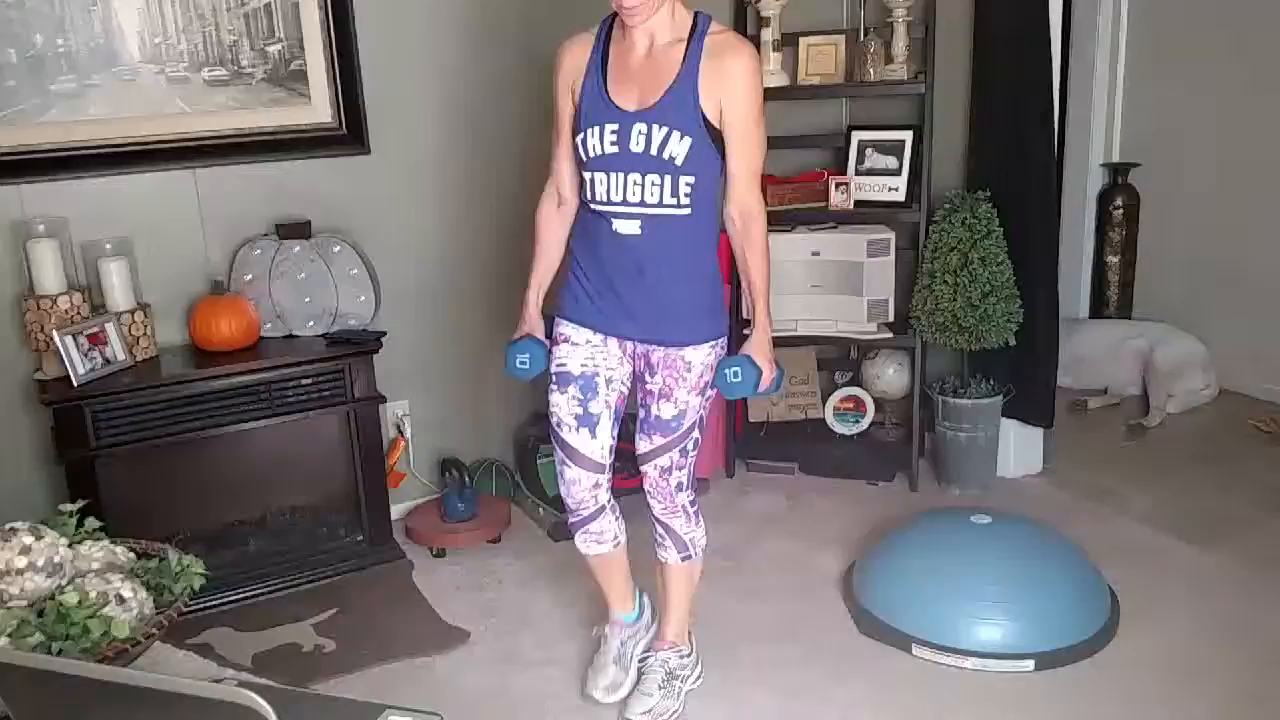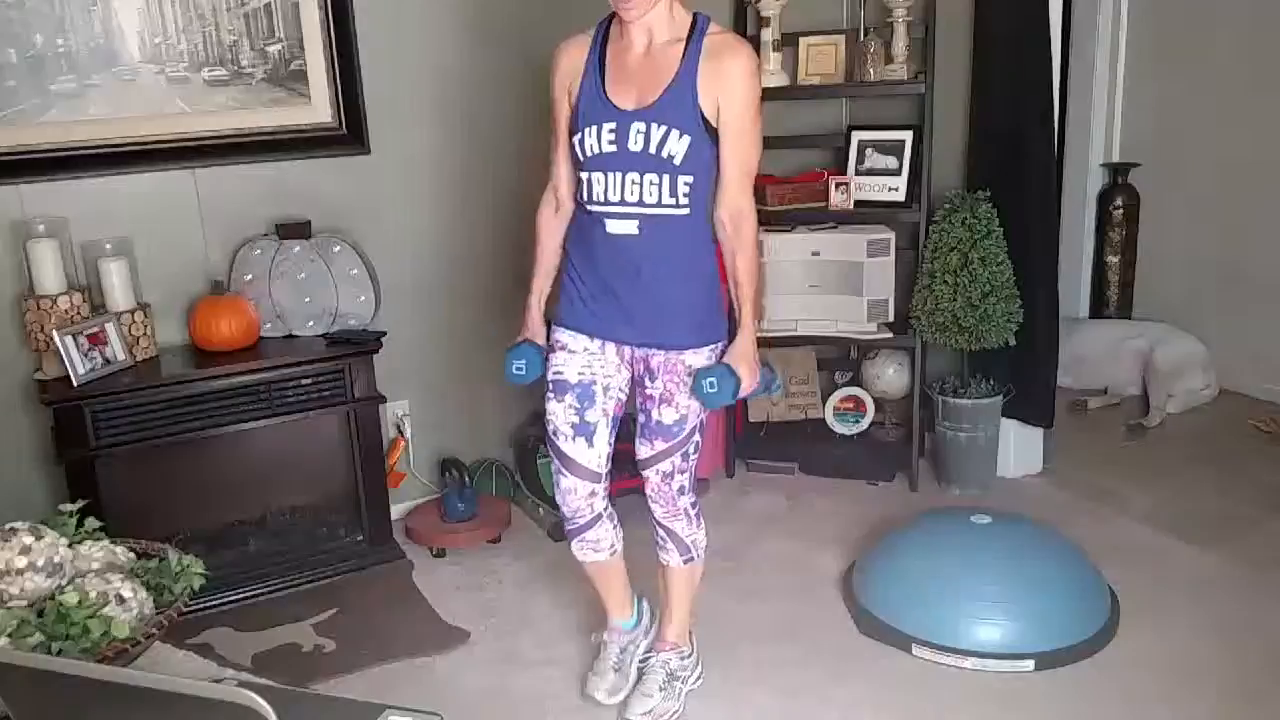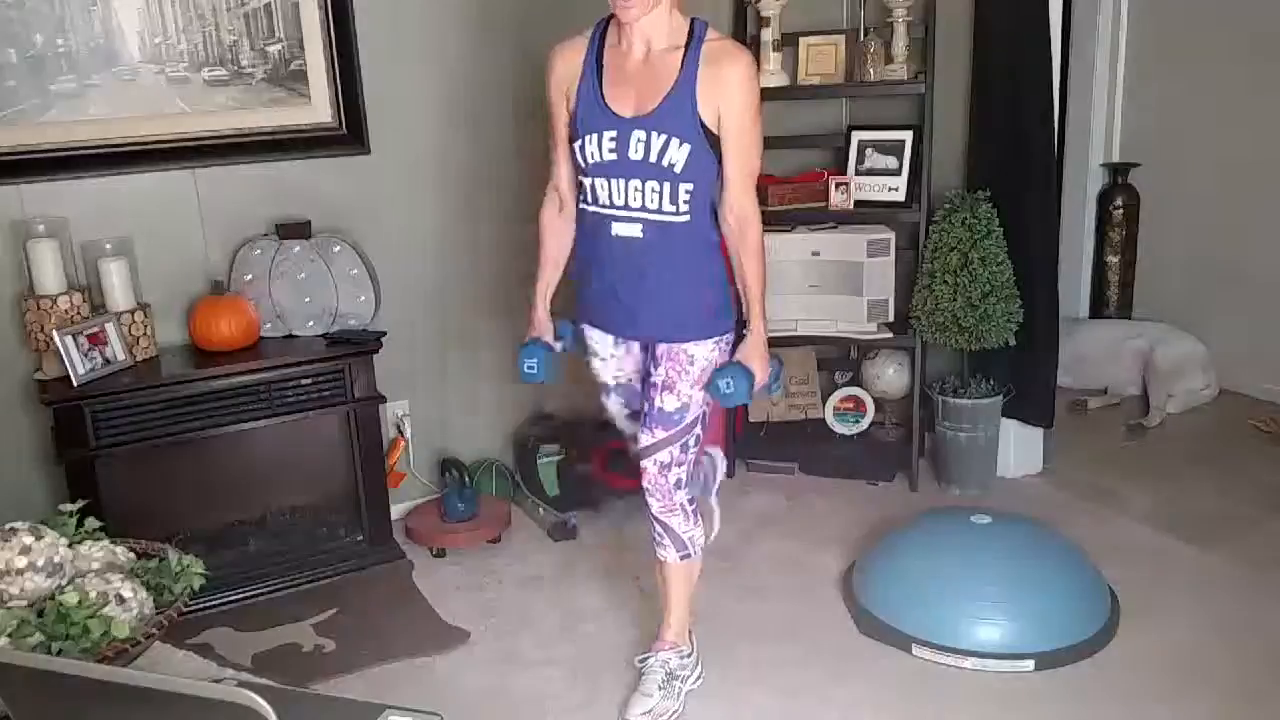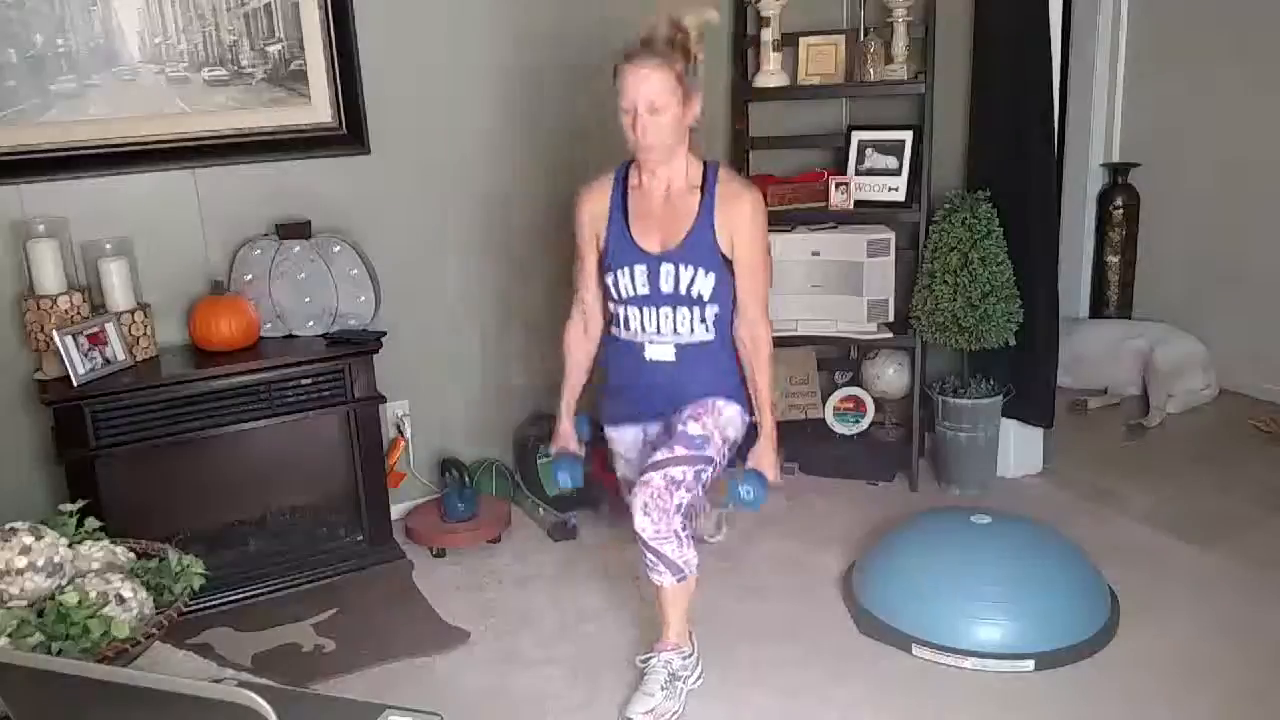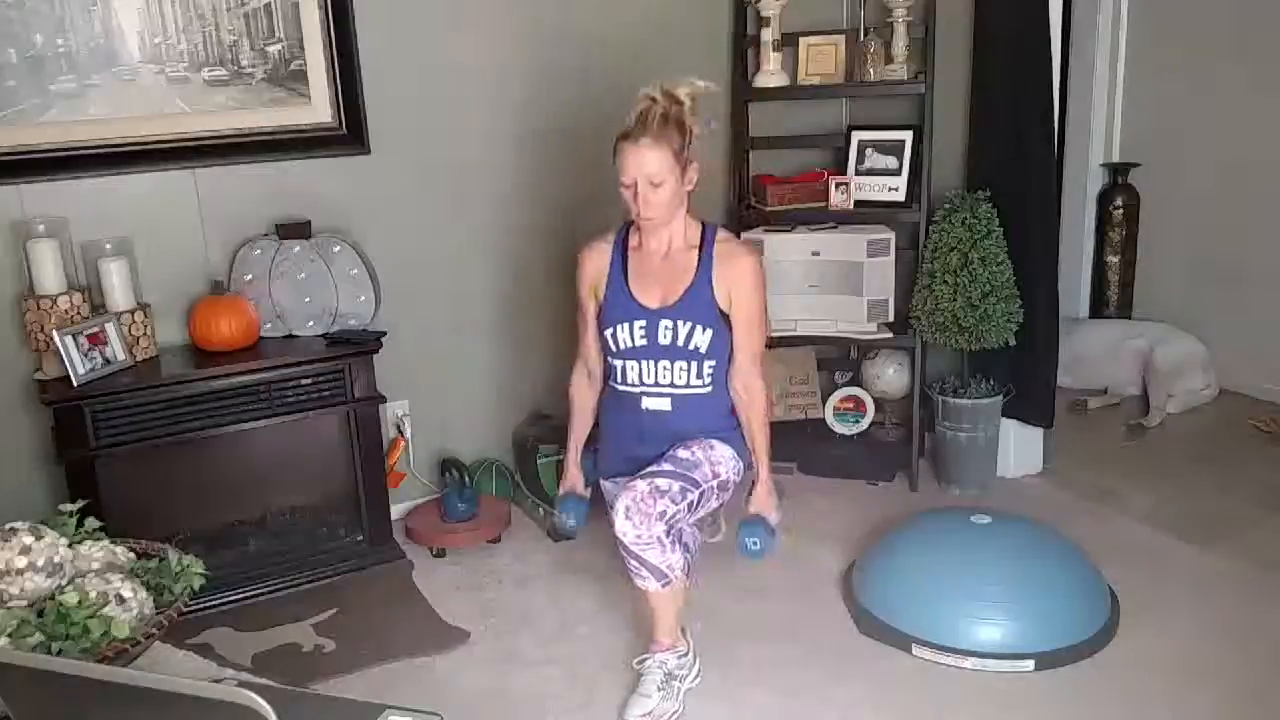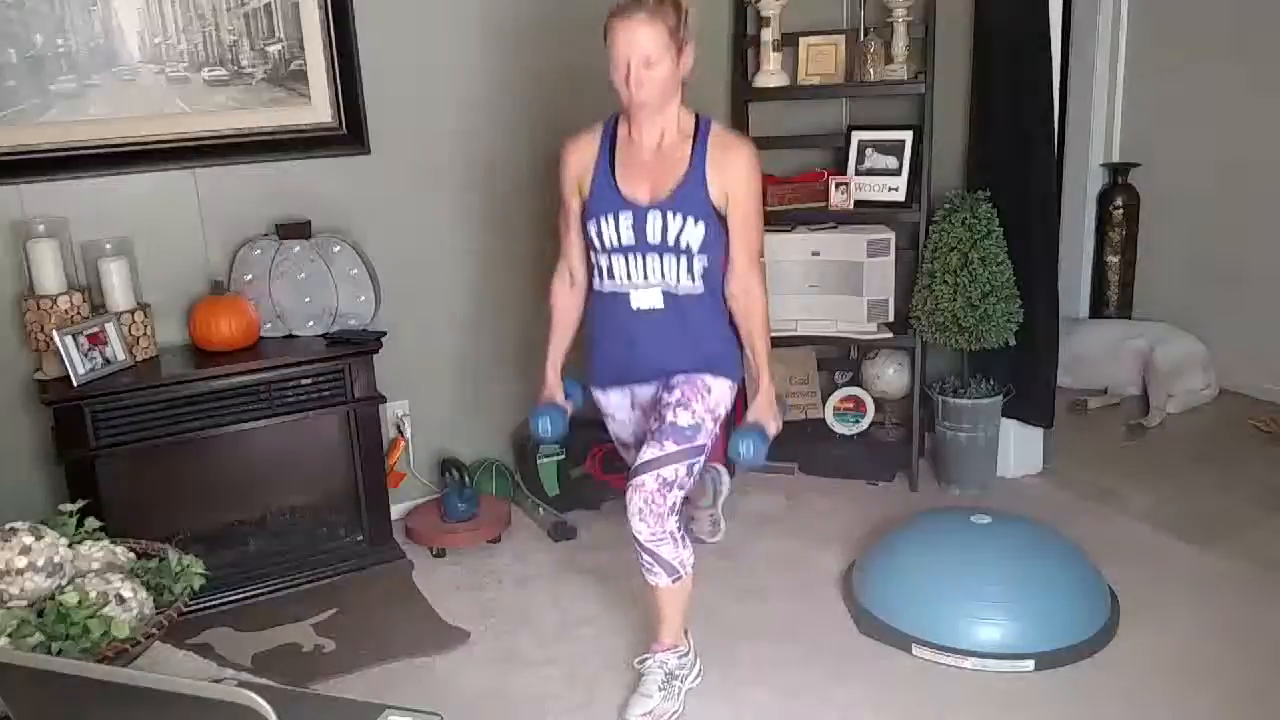
dt=0.1s
person 1, frame 1
left shoulder: (726, 59)
left elbow: (743, 205)
right elbow: (562, 191)
left wrist: (761, 325)
right wrist: (533, 300)
left hip: (684, 319)
right hip: (588, 312)
left knee: (666, 482)
right knee: (578, 480)
left ankle: (675, 647)
right ankle: (626, 615)
person 1, frame 2
left shoulder: (724, 60)
right shoulder: (575, 58)
left elbow: (734, 208)
right elbow: (560, 196)
left wrist: (748, 332)
right wrist: (534, 305)
left hip: (681, 323)
right hip: (586, 316)
left knee: (667, 485)
right knee: (574, 487)
left ankle: (674, 649)
right ankle: (624, 619)
person 1, frame 3
left shoulder: (722, 64)
right shoulder: (571, 62)
left elbow: (739, 206)
right elbow: (561, 194)
left wrist: (756, 328)
right wrist: (540, 301)
left hip: (691, 325)
right hip: (614, 314)
left knee: (662, 482)
right knee: (642, 454)
left ankle: (676, 652)
right ankle: (699, 468)
person 1, frame 4
left shoulder: (733, 204)
right shoulder: (600, 203)
left elbow: (752, 327)
right elbow: (586, 316)
left wrist: (767, 433)
right wrist: (565, 416)
left hip: (710, 395)
right hip: (629, 407)
left knee: (655, 502)
right knee: (654, 494)
left ankle: (676, 652)
right ankle: (692, 479)
person 1, frame 5
left shoulder: (730, 262)
right shoulder: (598, 259)
left elbow: (747, 377)
right elbow: (587, 362)
left wrist: (763, 475)
right wrist: (573, 455)
left hip: (706, 440)
right hip: (627, 441)
left knee: (637, 520)
left ankle: (670, 658)
right ankle: (698, 510)
person 1, frame 6
left shoulder: (726, 157)
right shoulder: (582, 157)
left elbow: (744, 282)
right elbow: (571, 276)
left wrist: (763, 387)
right wrist: (551, 371)
left hip: (698, 367)
right hip: (615, 367)
left knee: (649, 501)
right knee: (654, 480)
left ankle: (673, 654)
right ankle: (699, 480)
